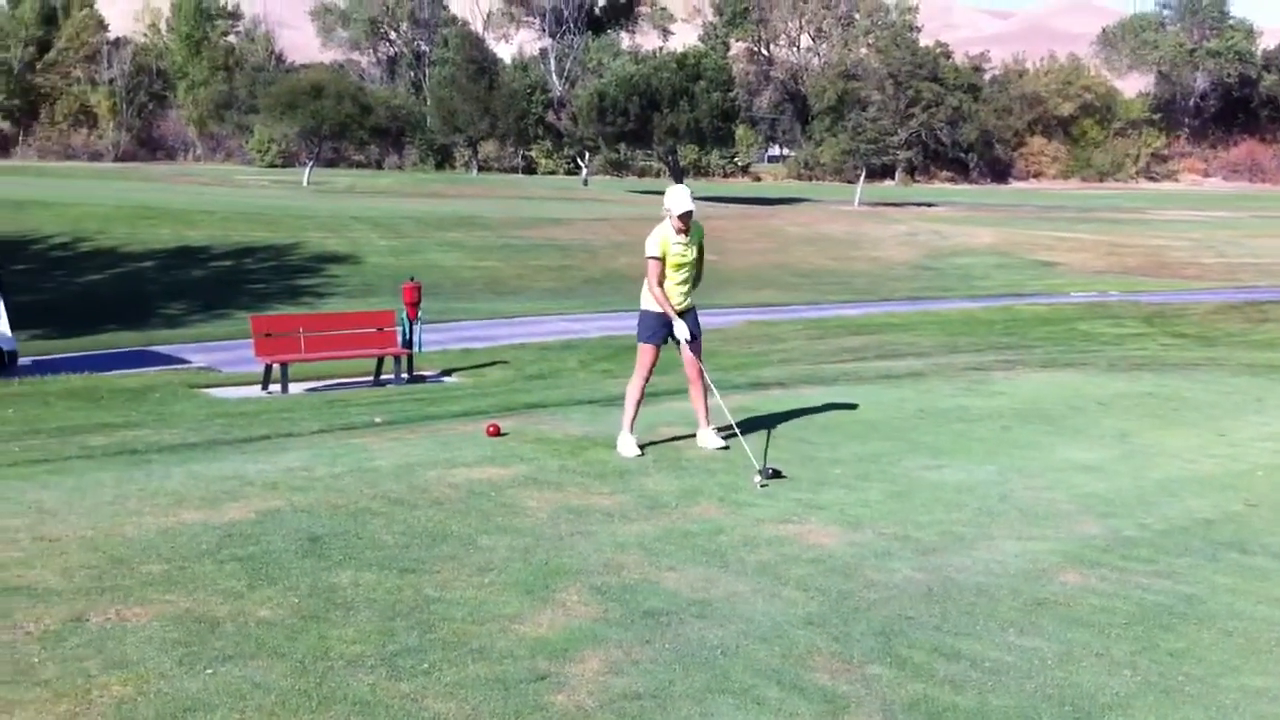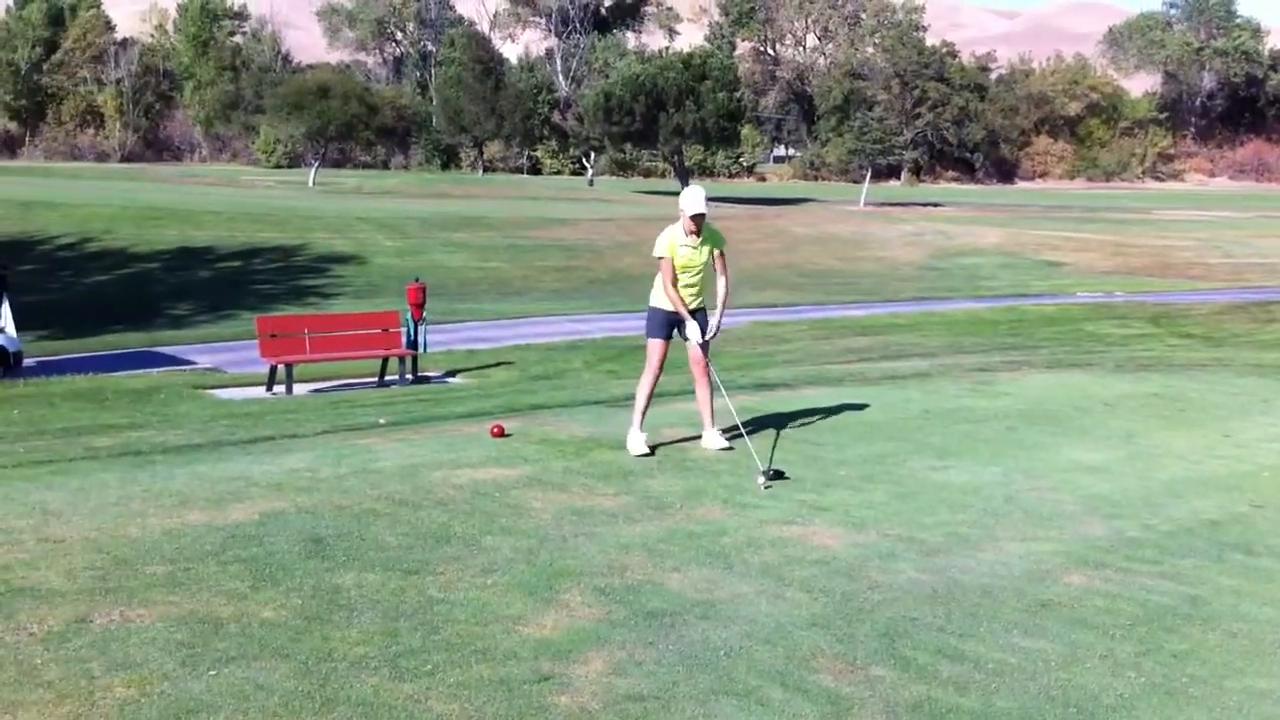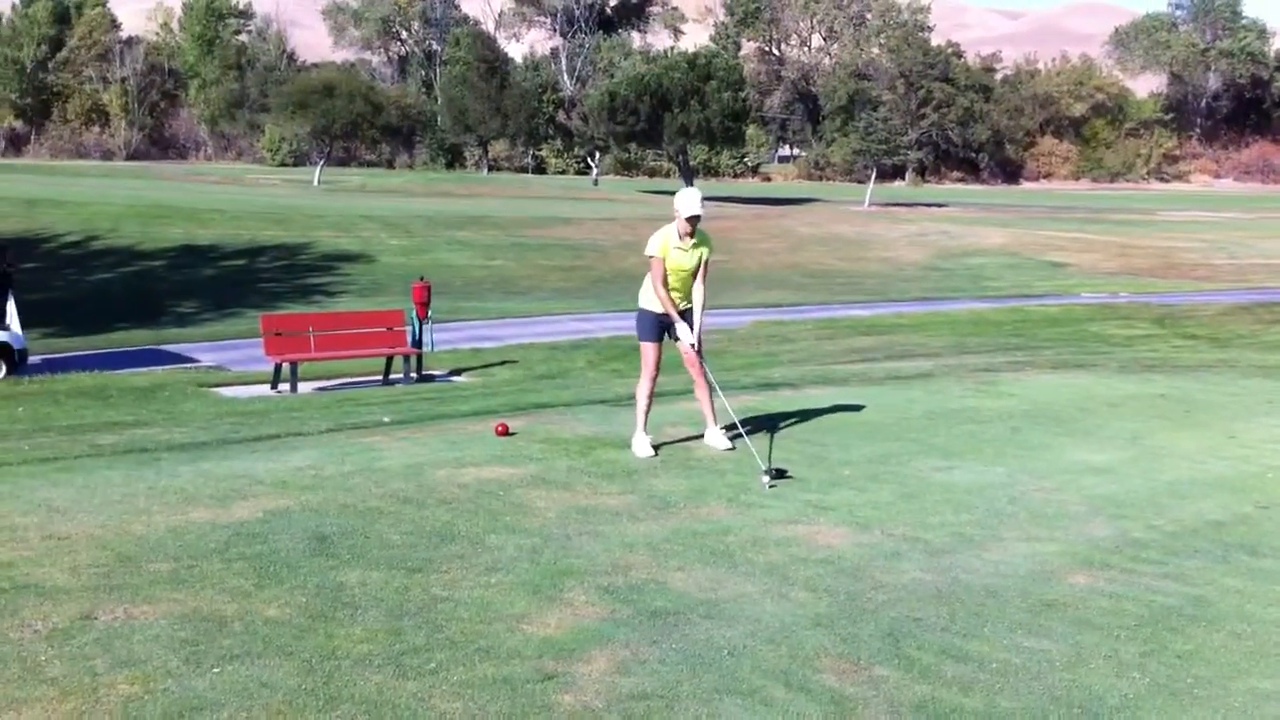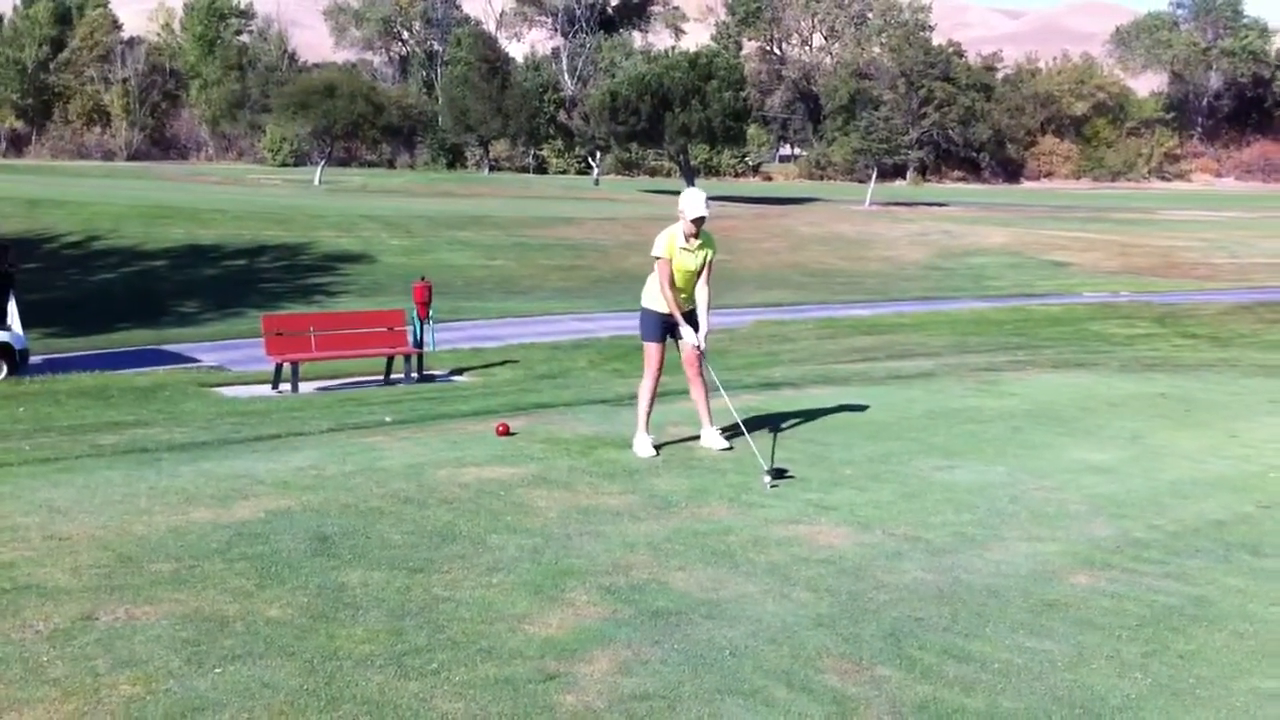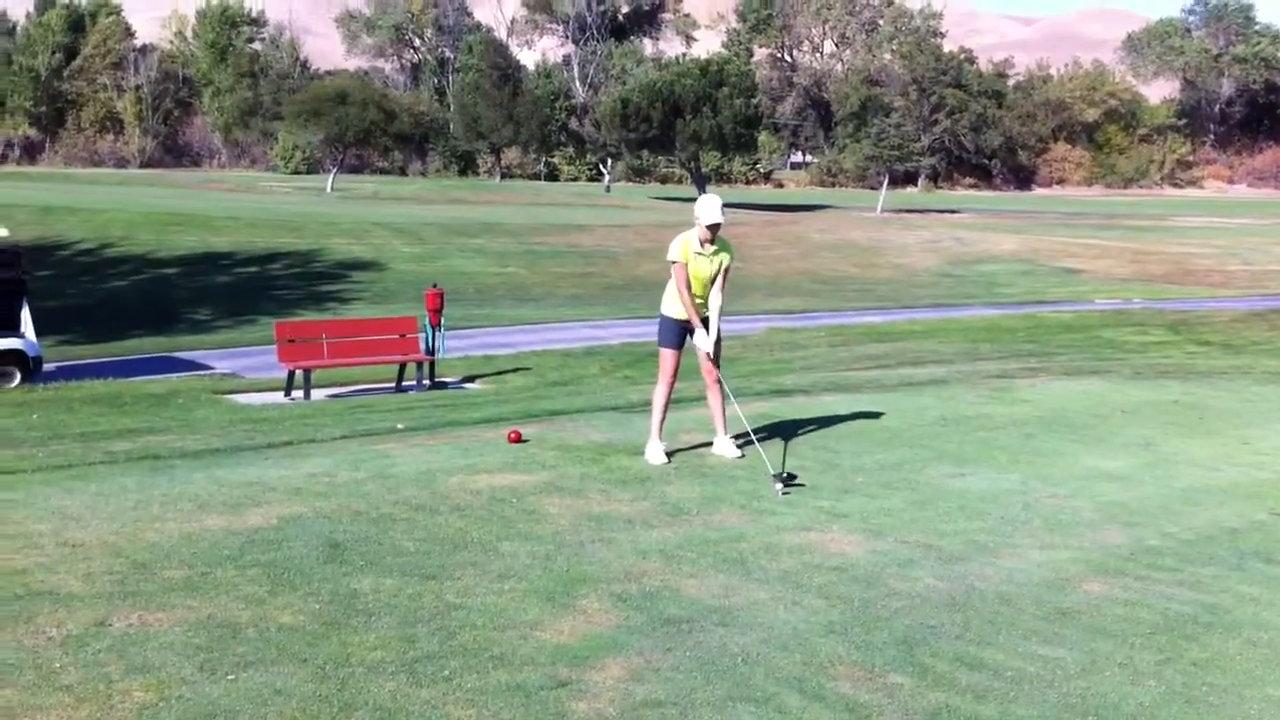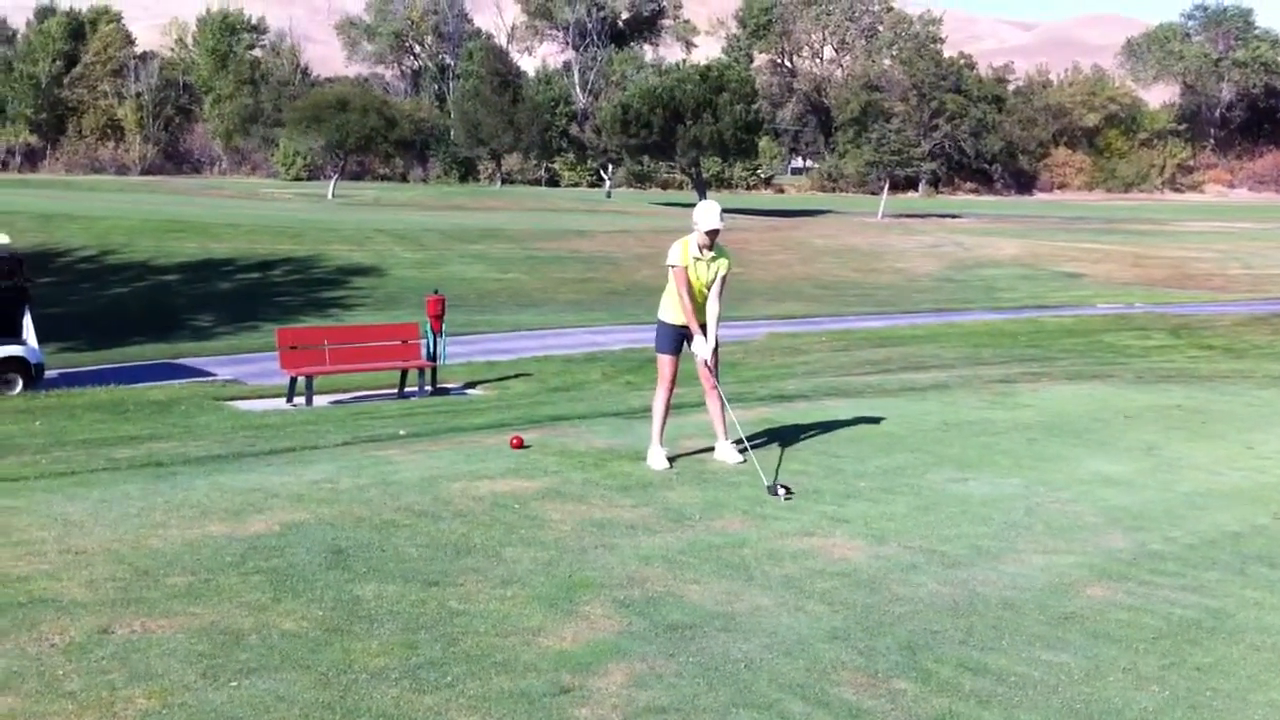
dt=0.3s
person 1, frame 1
left shoulder: (695, 230)
right shoulder: (657, 239)
right elbow: (654, 286)
left wrist: (697, 277)
right wrist: (675, 320)
left hip: (686, 309)
right hip: (656, 311)
left knee: (695, 370)
right knee: (643, 372)
left ankle: (704, 430)
right ankle: (626, 434)
person 1, frame 2
left shoulder: (713, 237)
right shoulder: (667, 239)
left elbow: (722, 276)
right elbow: (669, 286)
left wrist: (718, 315)
right wrist: (688, 321)
left hip: (695, 309)
right hip: (663, 307)
left knee: (701, 369)
right knee: (653, 368)
left ankle: (709, 431)
right ankle: (636, 431)
person 1, frame 3
left shoulder: (704, 242)
right shoulder: (660, 239)
left elbow: (699, 285)
right elbow: (659, 287)
left wrist: (697, 324)
right wrist: (679, 323)
left hip: (683, 309)
right hip: (653, 309)
left knee: (697, 369)
right knee: (650, 371)
left ankle: (712, 429)
right ankle: (640, 435)
person 1, frame 4
left shoulder: (708, 242)
right shoulder: (666, 240)
left elbow: (702, 286)
right elbow: (665, 288)
left wrist: (703, 325)
right wrist: (682, 325)
left hip: (686, 309)
right hip: (656, 309)
left knee: (695, 369)
right knee: (653, 371)
left ankle: (707, 431)
right ankle: (642, 435)
person 1, frame 5
left shoulder: (725, 250)
right shoulder: (681, 244)
left elbow: (717, 293)
right elbow: (683, 292)
left wrist: (712, 333)
right wrist: (698, 329)
left hip: (706, 317)
right hip: (675, 316)
left knee: (713, 376)
right knee: (667, 378)
left ankle: (721, 438)
right ankle: (654, 442)
person 1, frame 6
left shoulder: (722, 257)
right shoulder: (679, 249)
left elbow: (714, 300)
right elbow: (684, 297)
left wrist: (710, 340)
right wrist: (696, 337)
left hip: (703, 322)
right hip: (672, 321)
left knee: (711, 383)
right knee: (666, 384)
left ankle: (722, 443)
right ankle: (655, 448)
